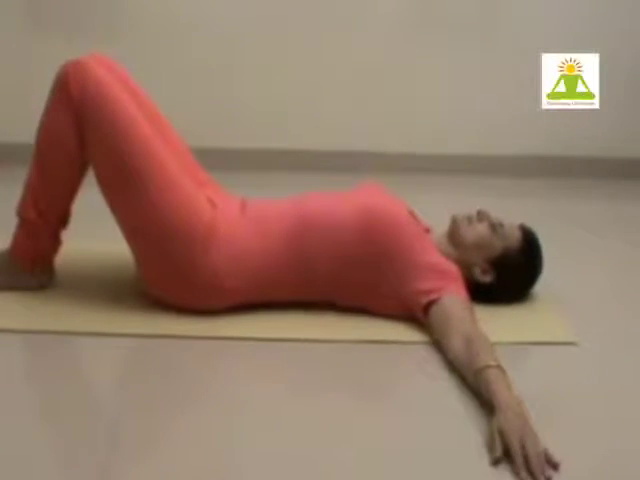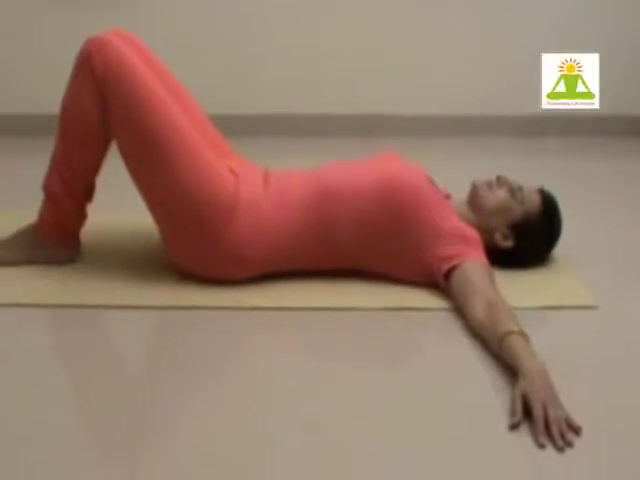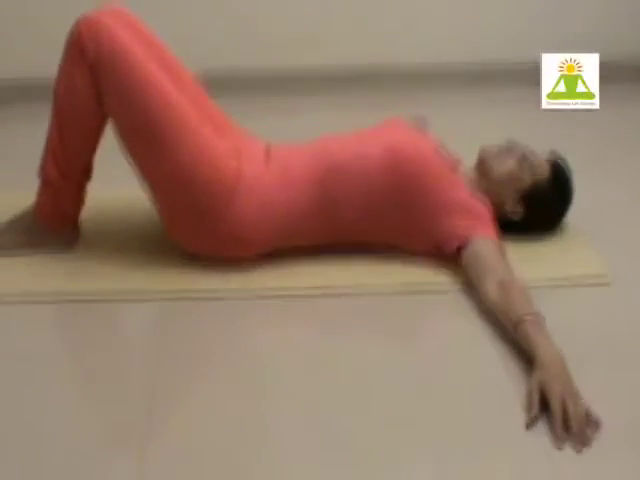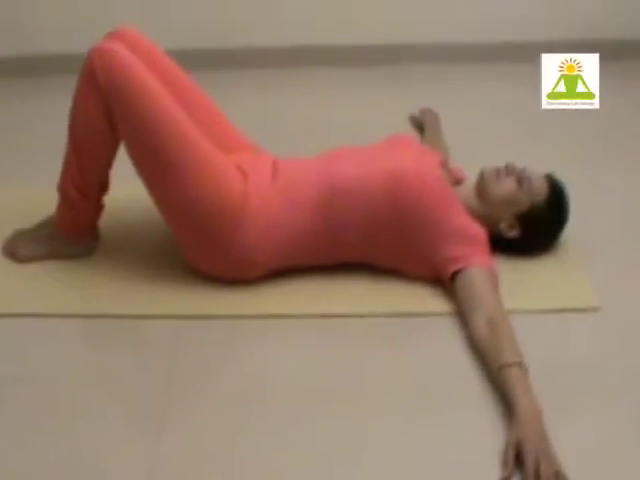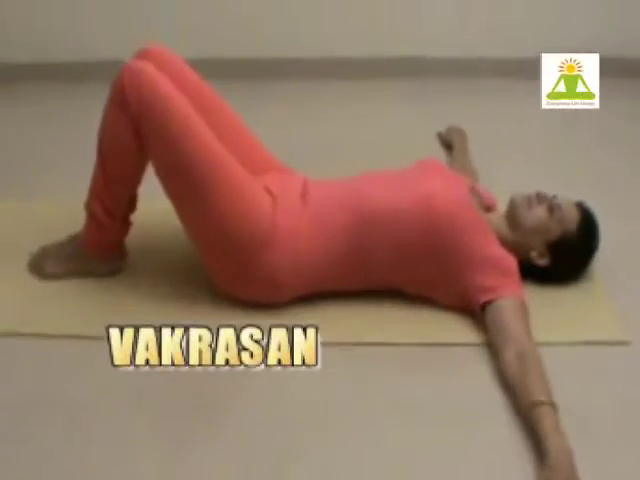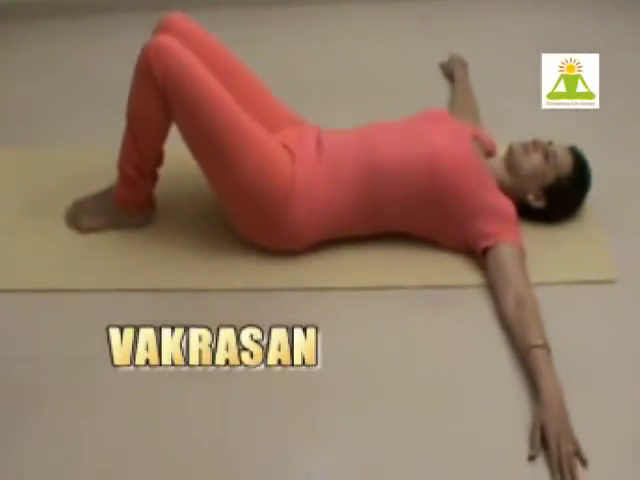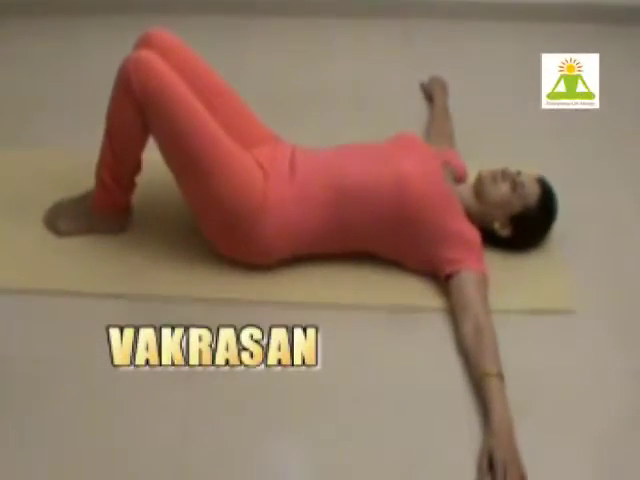
dt=0.7s
person 1, frame 1
left shoulder: (435, 277)
right shoulder: (419, 242)
left elbow: (463, 337)
left wrist: (508, 403)
left hip: (199, 256)
right hip: (220, 220)
left knee: (83, 79)
right knee: (97, 75)
person 1, frame 2
left shoulder: (456, 243)
right shoulder: (443, 212)
left elbow: (483, 305)
left wrist: (530, 368)
left hip: (225, 228)
right hip: (245, 188)
left knee: (105, 56)
right knee: (116, 47)
left ankle: (53, 235)
right ankle: (58, 229)
person 1, frame 3
left shoulder: (468, 214)
right shoulder: (450, 175)
left elbow: (495, 281)
left wrist: (546, 354)
left hip: (225, 206)
right hip: (246, 166)
left ankle: (52, 220)
right ankle: (56, 213)
person 1, frame 4
left shoulder: (464, 239)
right shoulder: (446, 181)
left elbow: (487, 318)
left wrist: (525, 410)
right wrist: (430, 122)
left hip: (235, 224)
right hip: (254, 173)
left knee: (107, 63)
right knee: (123, 42)
left ankle: (72, 228)
right ankle: (76, 222)
person 1, frame 5
left shoulder: (493, 267)
right shoulder: (476, 202)
left elbow: (516, 350)
right wrist: (457, 138)
left hip: (263, 248)
right hip: (281, 196)
left knee: (136, 81)
right knee: (151, 58)
left ankle: (99, 248)
right ankle: (104, 239)
person 1, frame 6
left shoulder: (495, 215)
right shoulder: (476, 144)
left elbow: (516, 296)
right elbow: (461, 107)
left wrist: (550, 398)
right wrist: (459, 70)
left hip: (284, 200)
right hip: (298, 144)
left knee: (160, 56)
right knee: (172, 28)
left ankle: (129, 202)
right ankle: (135, 188)
person 1, frame 7
left shoulder: (459, 242)
right shoulder: (448, 167)
left elbow: (474, 320)
right elbow: (437, 129)
left wrist: (499, 421)
right wrist: (438, 92)
left hip: (255, 214)
right hip: (272, 160)
left knee: (141, 69)
right knee: (154, 42)
left ankle: (106, 208)
right ankle: (112, 196)
